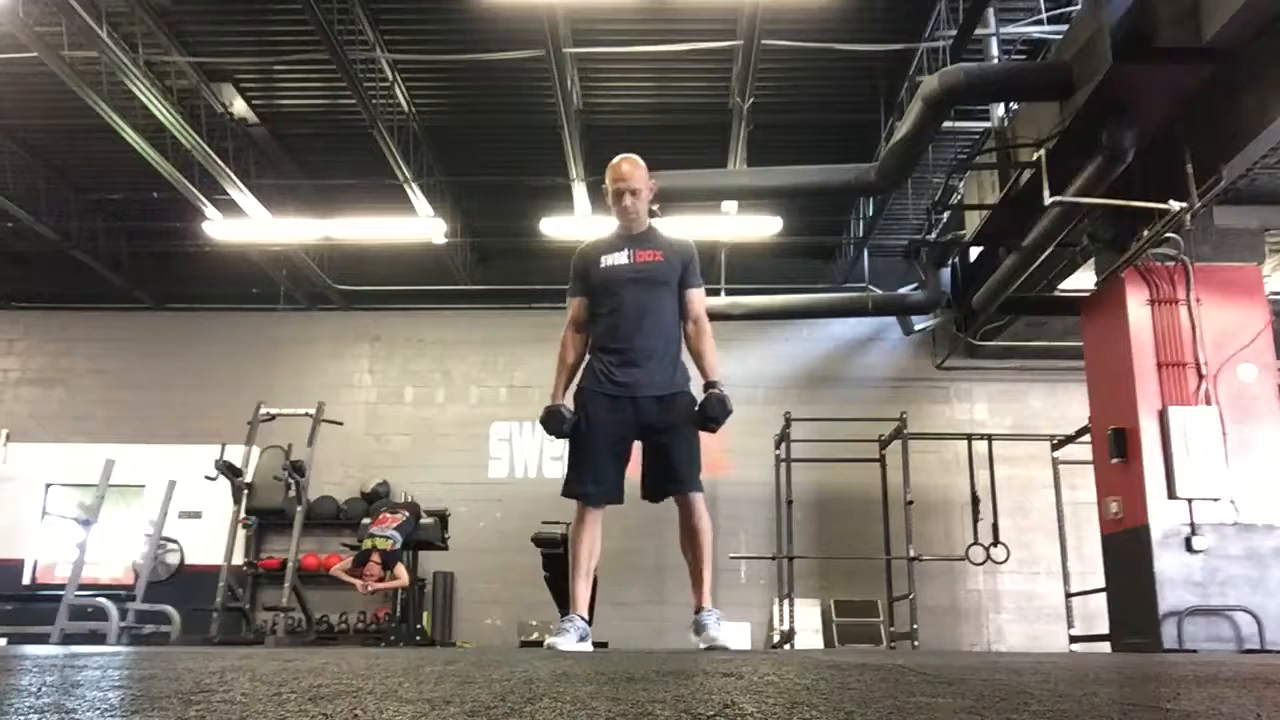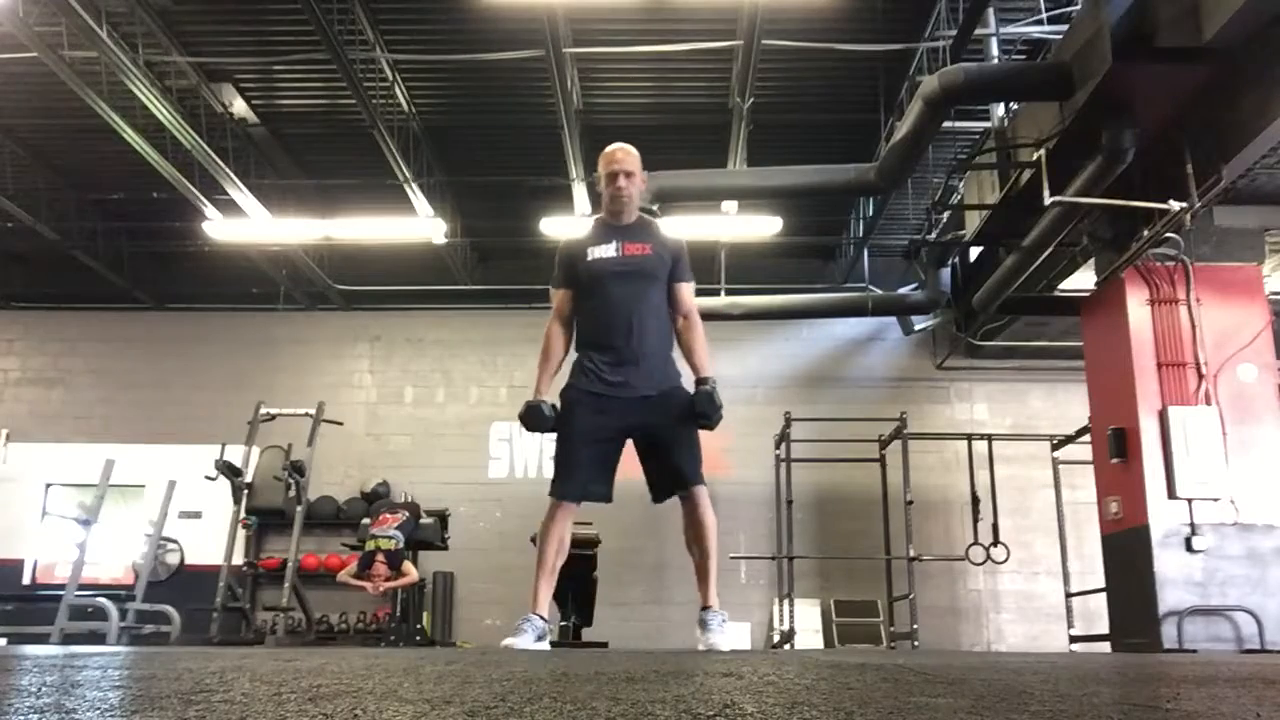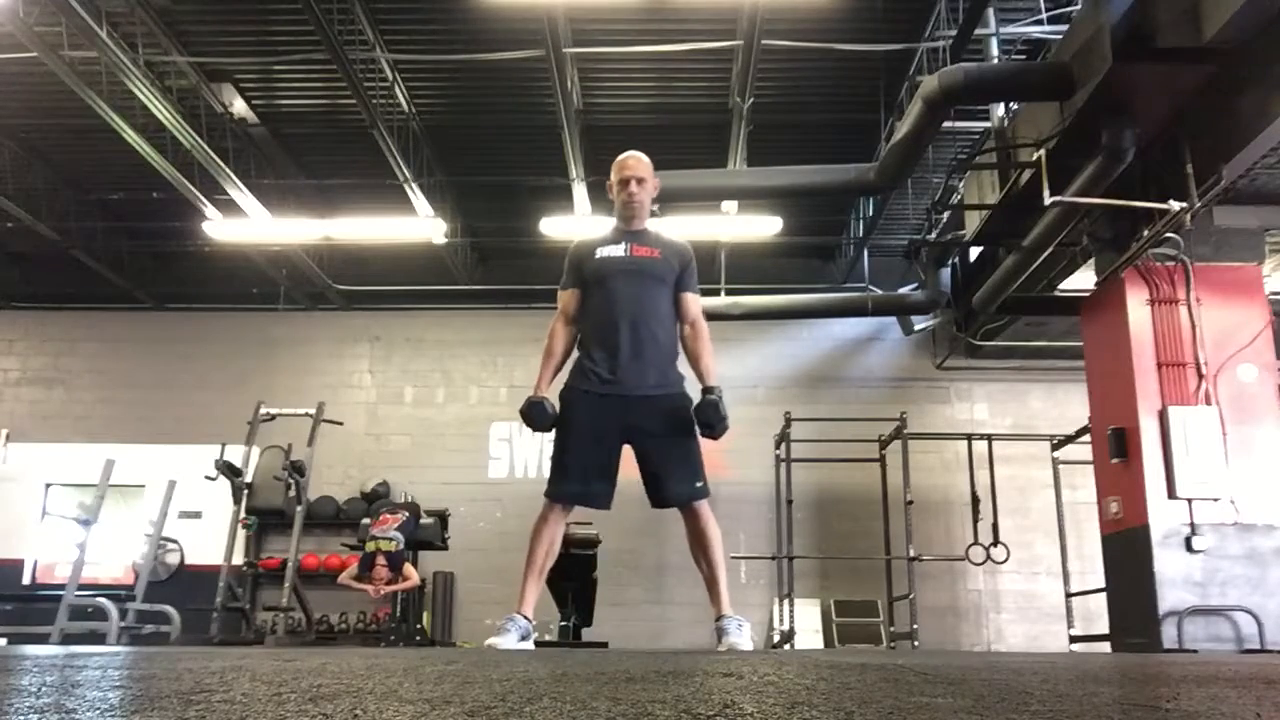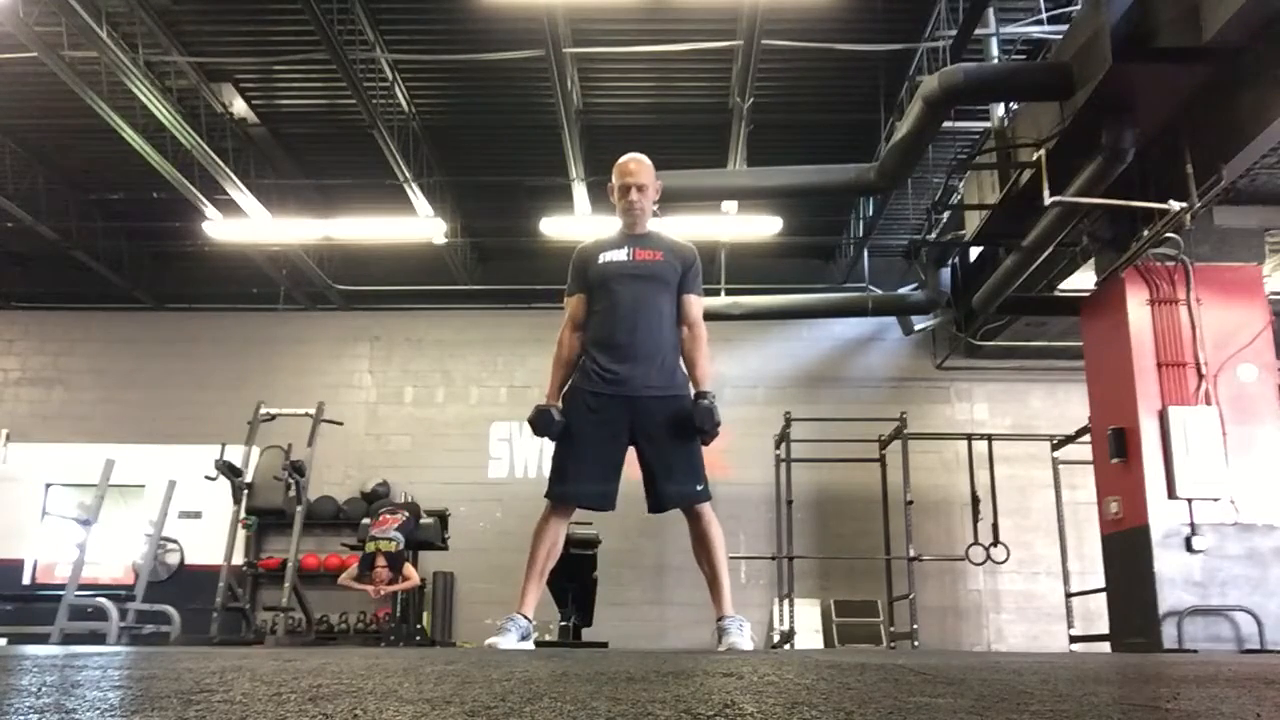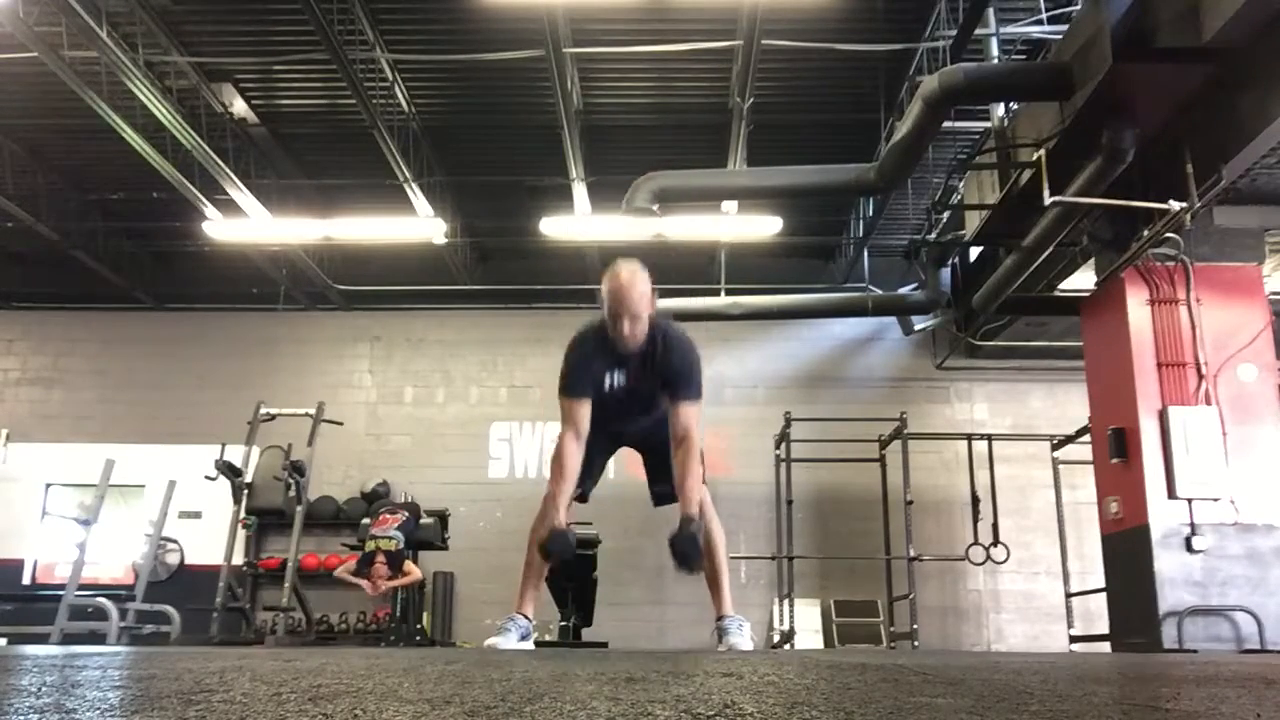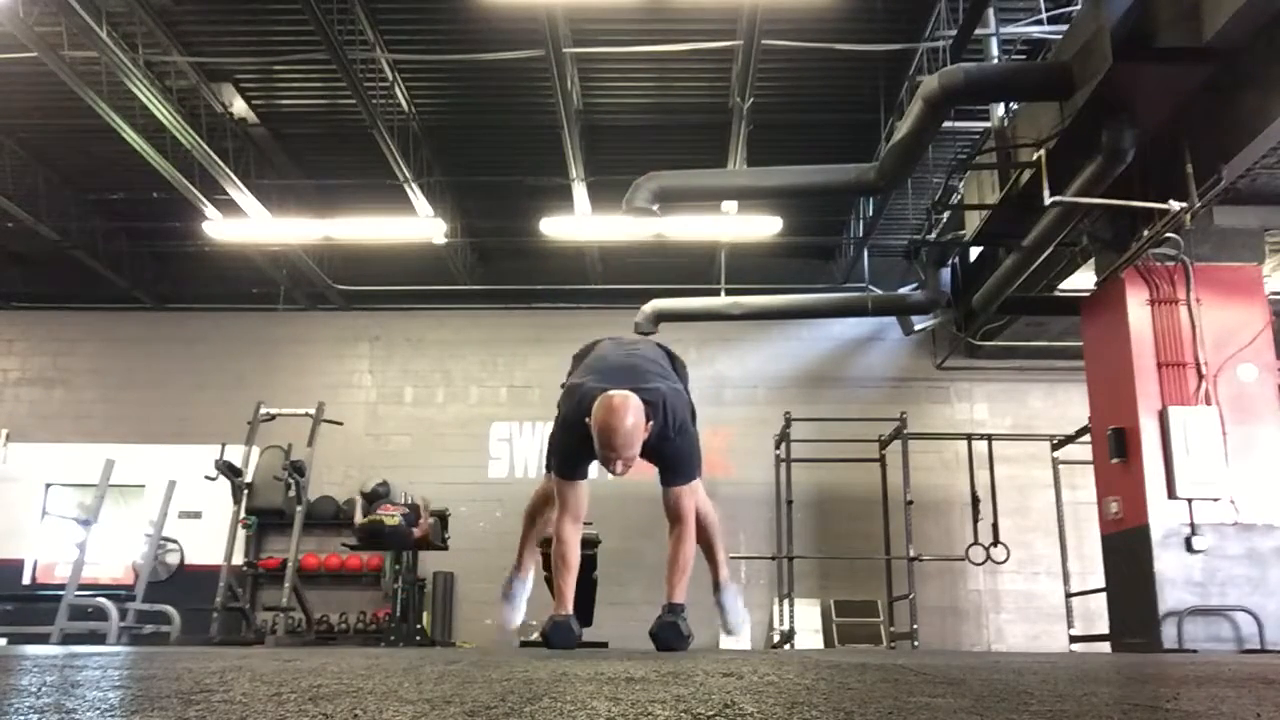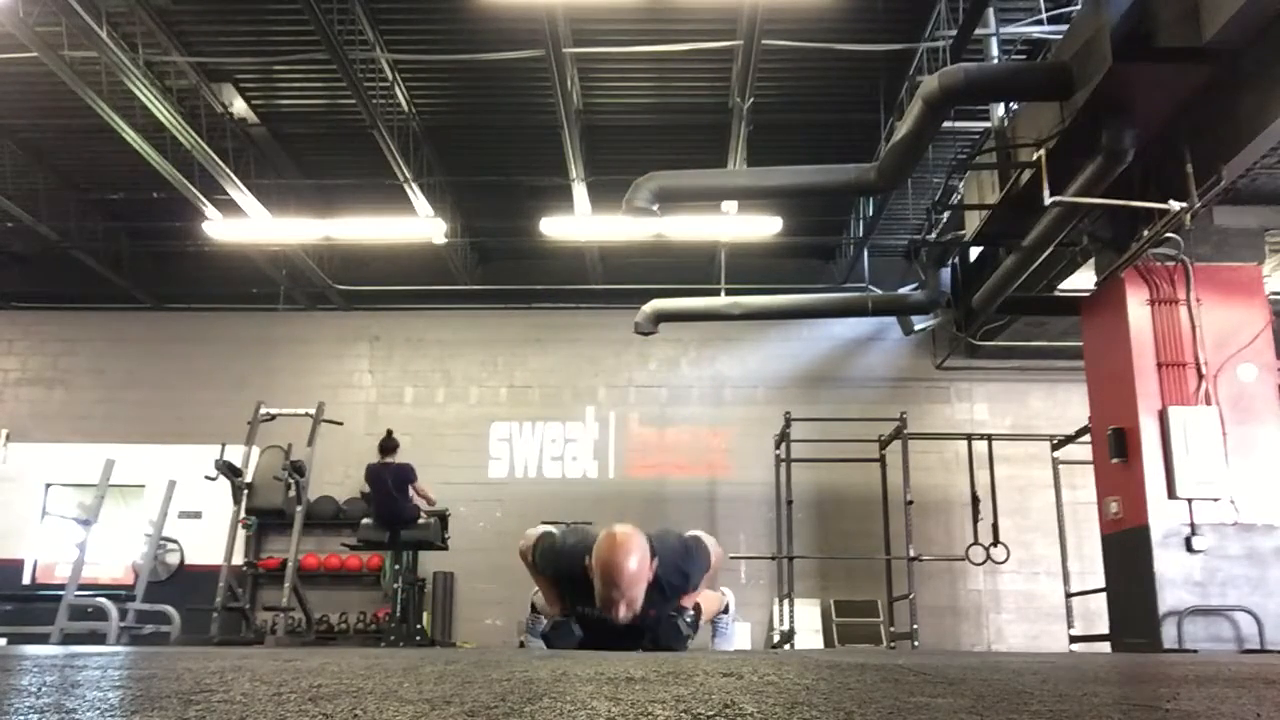
dt=0.7s
person 1, frame 1
left shoulder: (680, 251)
right shoulder: (589, 256)
left elbow: (696, 321)
right elbow: (576, 330)
left wrist: (713, 383)
right wrist: (558, 395)
left hip: (667, 392)
right hip: (602, 395)
left knee: (690, 495)
right knee: (590, 502)
left ankle: (704, 611)
right ankle: (577, 620)
person 1, frame 2
left shoulder: (669, 246)
right shoulder: (576, 250)
left elbow: (686, 316)
right elbow: (560, 323)
left wrist: (705, 379)
right wrist: (540, 390)
left hip: (659, 390)
right hip: (592, 393)
left knee: (695, 491)
right knee: (564, 500)
left ankle: (710, 614)
right ankle: (537, 620)
person 1, frame 3
left shoulder: (677, 253)
right shoulder: (584, 251)
left elbow: (692, 324)
right elbow: (565, 322)
left wrist: (711, 389)
right wrist: (540, 388)
left hip: (661, 394)
right hip: (592, 393)
left knee: (695, 502)
right knee: (559, 502)
left ankle: (726, 619)
right ankle: (521, 620)
person 1, frame 4
left shoulder: (681, 254)
right shoulder: (589, 254)
left elbow: (693, 329)
right elbow: (573, 330)
left wrist: (704, 394)
right wrist: (552, 396)
left hip: (664, 396)
right hip: (595, 397)
left knee: (697, 504)
right knee: (561, 503)
left ankle: (729, 620)
right ankle: (521, 621)
person 1, frame 5
left shoulder: (677, 346)
right shoulder: (584, 347)
left elbow: (685, 436)
right elbow: (573, 435)
left wrist: (689, 519)
right wrist: (556, 514)
left hip: (656, 419)
right hip: (598, 418)
left knee: (701, 503)
right knee: (552, 508)
left ankle: (728, 620)
right ankle: (521, 620)
person 1, frame 6
left shoulder: (673, 425)
right shoulder: (574, 421)
left elbow: (682, 521)
right elbow: (569, 520)
left wrist: (675, 609)
right wrist: (563, 613)
left knee: (692, 501)
right knee: (554, 491)
left ankle: (723, 584)
right ankle: (522, 568)
person 1, frame 7
left shoulder: (677, 561)
right shoulder: (566, 557)
left elbow: (713, 552)
right elbow: (528, 546)
left wrist: (682, 609)
right wrist: (558, 610)
left ankle: (721, 603)
right ankle: (540, 605)
